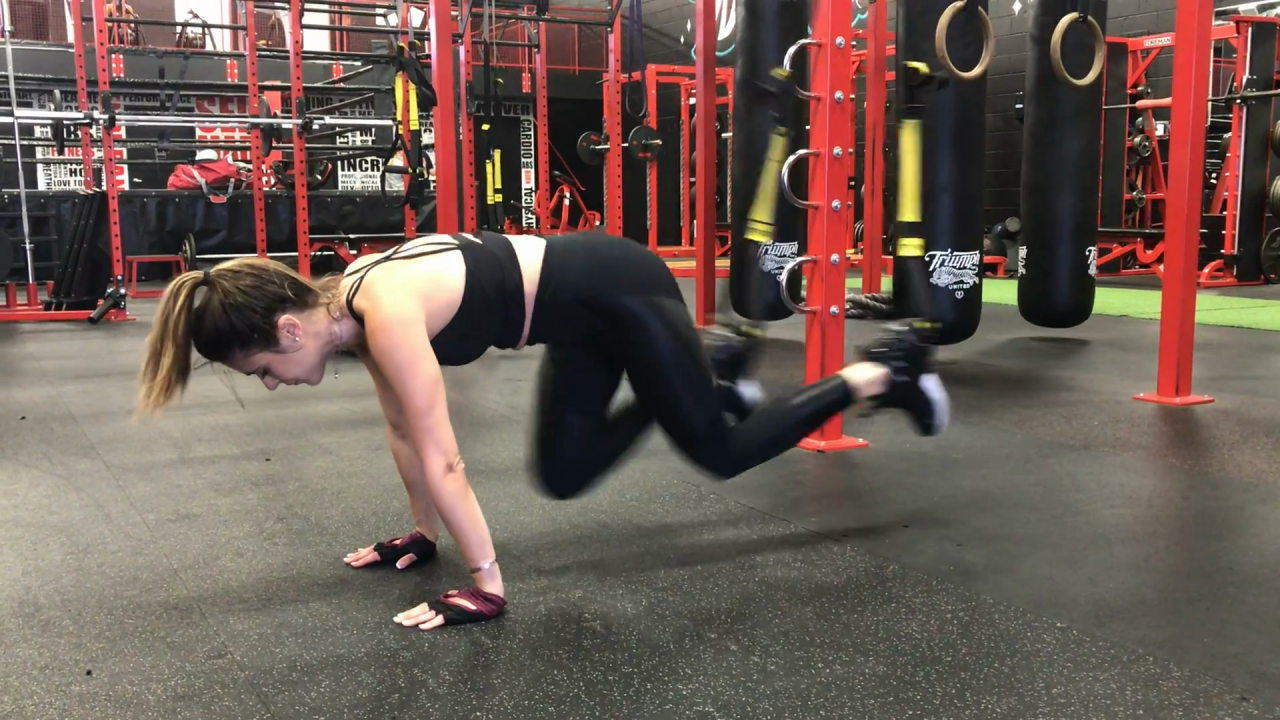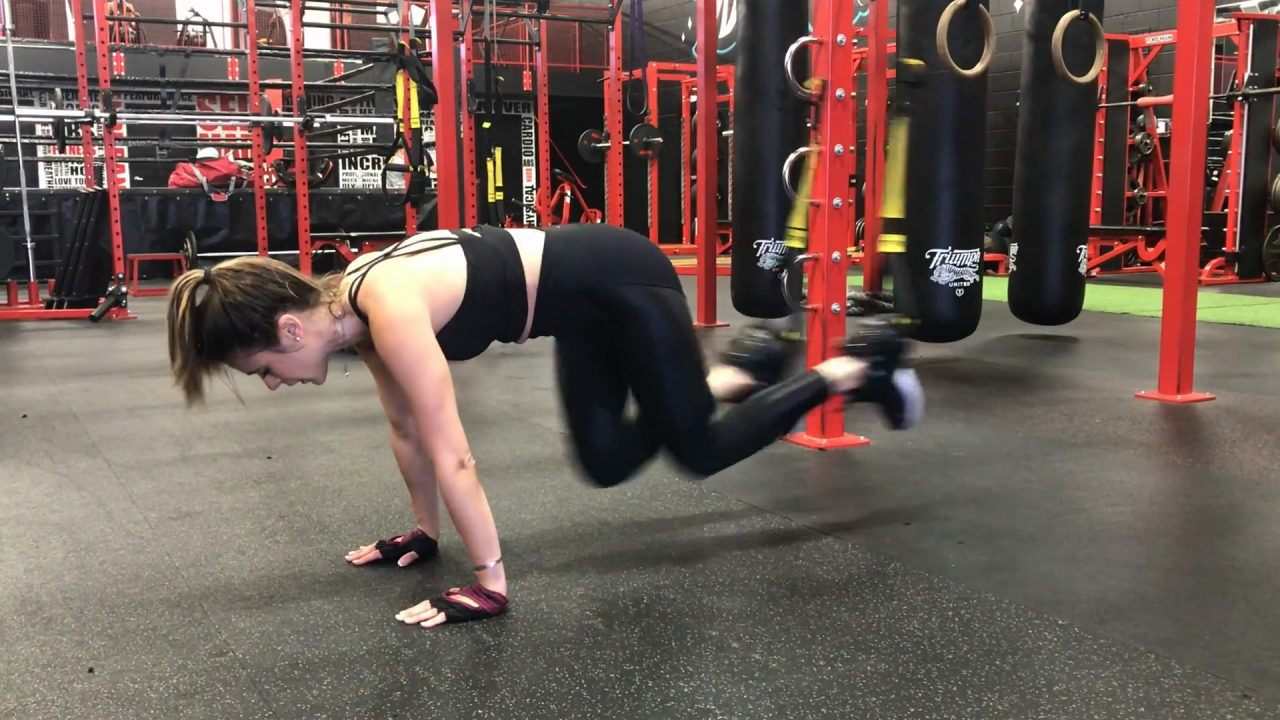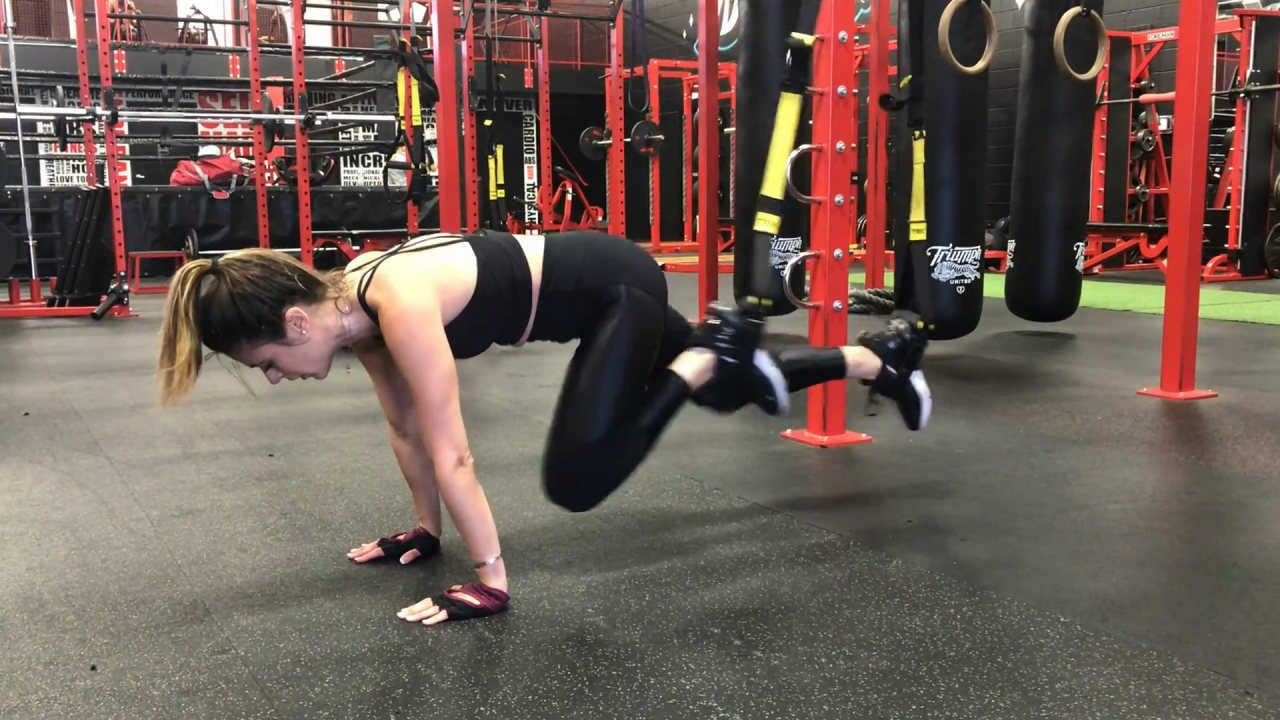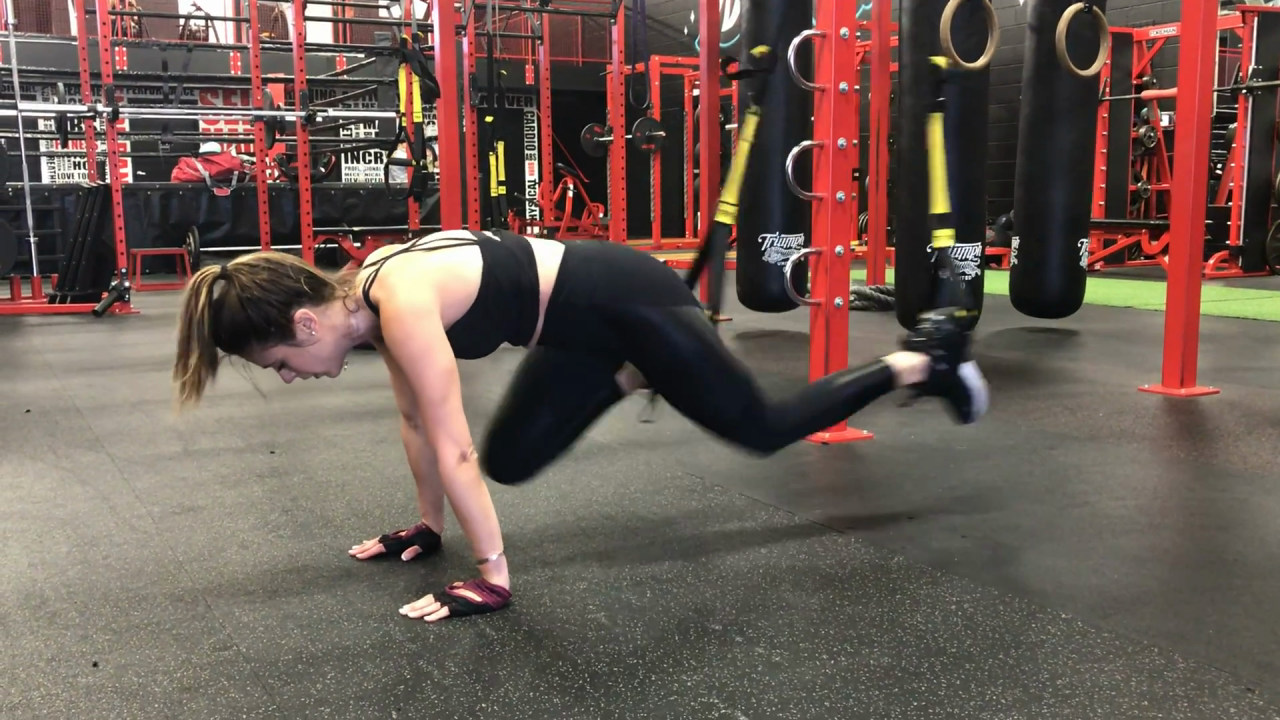
dt=0.3s
person 1, frame 1
left shoulder: (386, 314)
right shoulder: (346, 304)
left elbow: (442, 458)
right elbow: (404, 431)
left wrist: (486, 584)
right wrist: (422, 533)
left hip: (612, 294)
right hip: (579, 303)
left knee: (722, 450)
right knee: (564, 478)
left ankle: (880, 373)
right ankle: (706, 377)
person 1, frame 2
left shoulder: (388, 310)
right shoulder: (344, 302)
left elbow: (448, 452)
right elbow: (404, 428)
left wrist: (488, 582)
right wrist: (424, 532)
left hip: (616, 286)
right hip: (580, 290)
left knee: (701, 450)
right knee: (607, 462)
left ankle: (853, 366)
right ankle: (738, 369)
person 1, frame 3
left shoulder: (397, 306)
right shoulder: (352, 304)
left elbow: (449, 451)
right elbow: (405, 427)
left wrist: (490, 579)
right wrist: (425, 529)
left hip: (613, 285)
right hip: (585, 289)
left knee: (574, 482)
right knee: (730, 393)
left ankle: (706, 354)
right ankle: (880, 359)
person 1, frame 4
left shoulder: (400, 306)
right shoulder: (369, 291)
left elbow: (451, 448)
right elbow: (414, 422)
left wrist: (493, 575)
right wrist: (428, 524)
left hip: (621, 299)
right hip: (584, 308)
left knee: (761, 426)
right knee: (509, 459)
left ankle: (927, 362)
right ankle: (632, 376)
